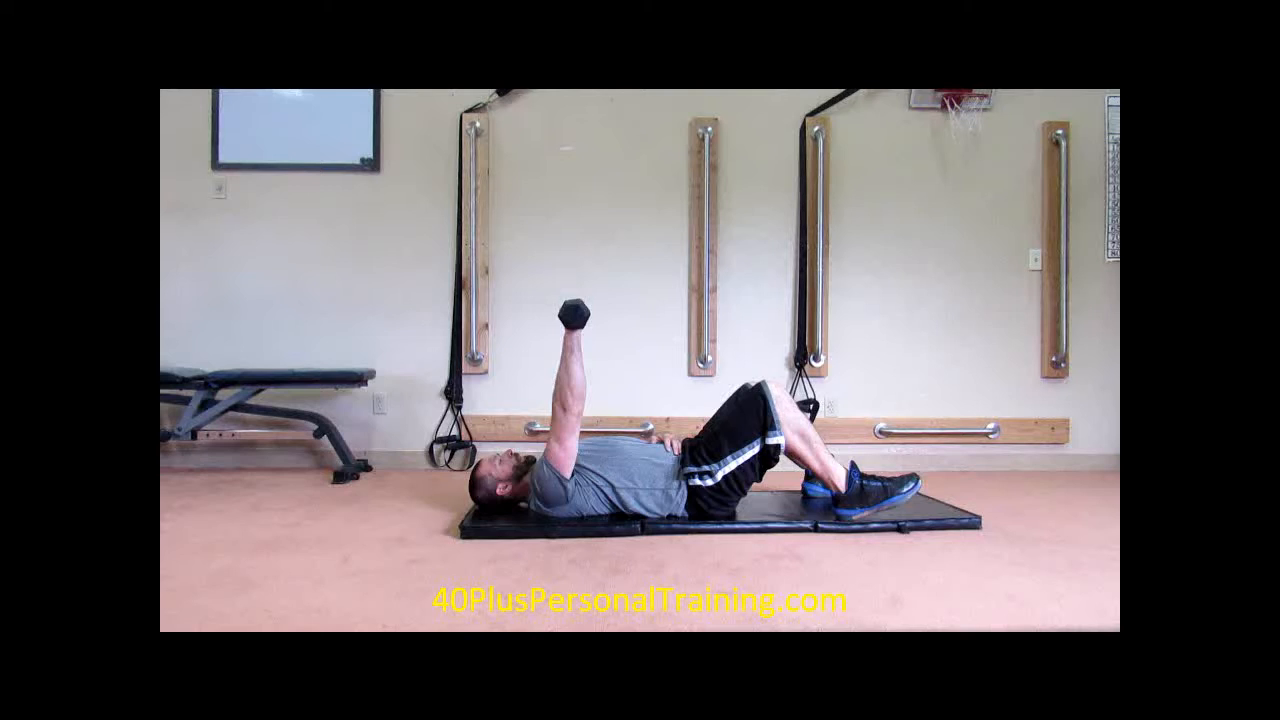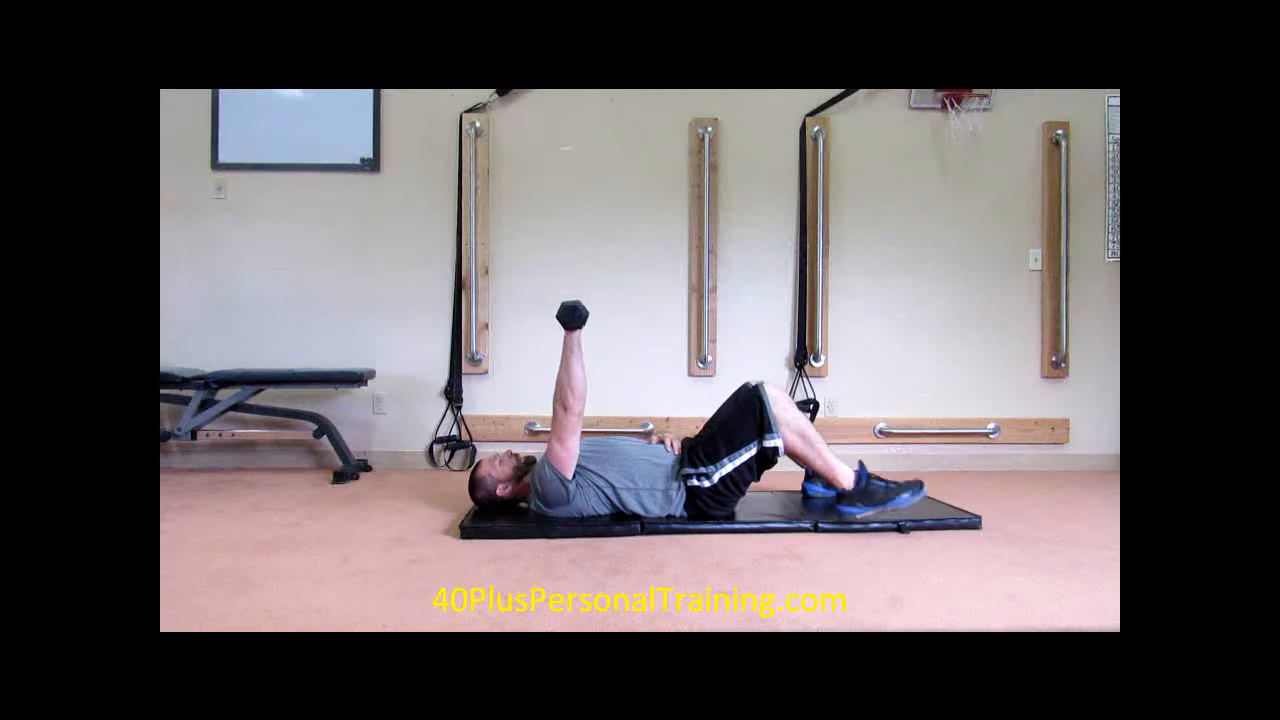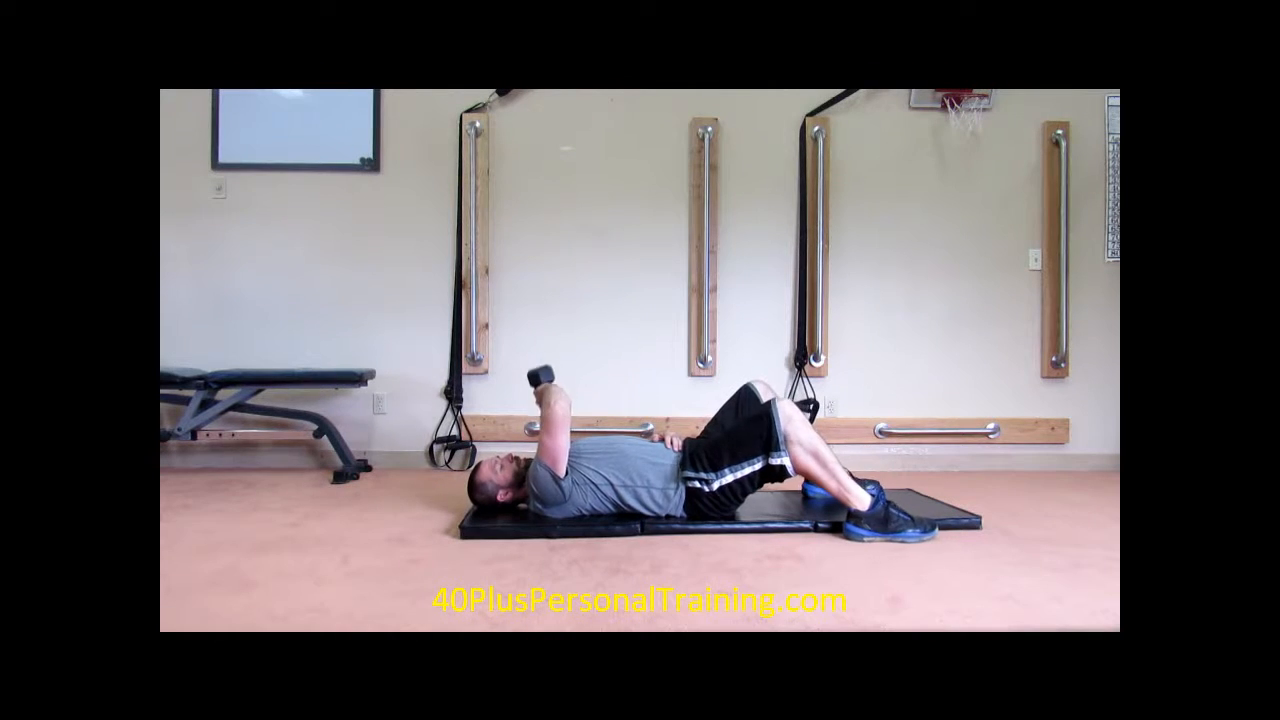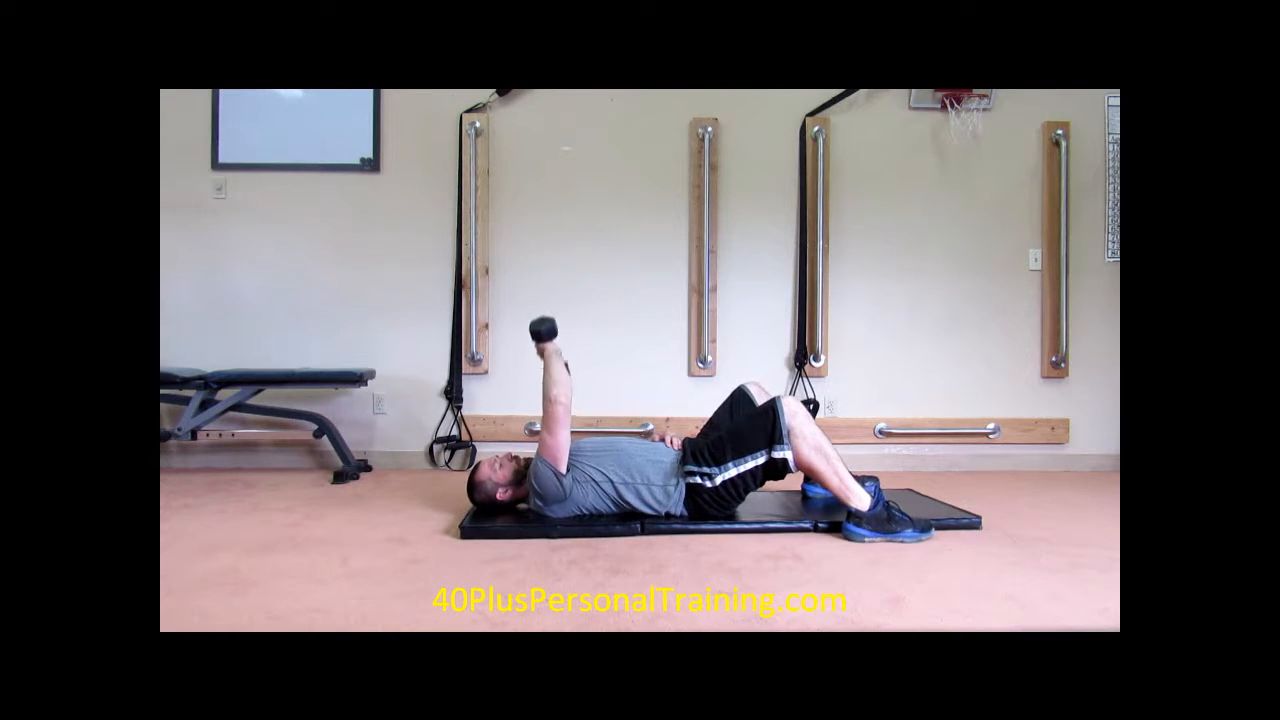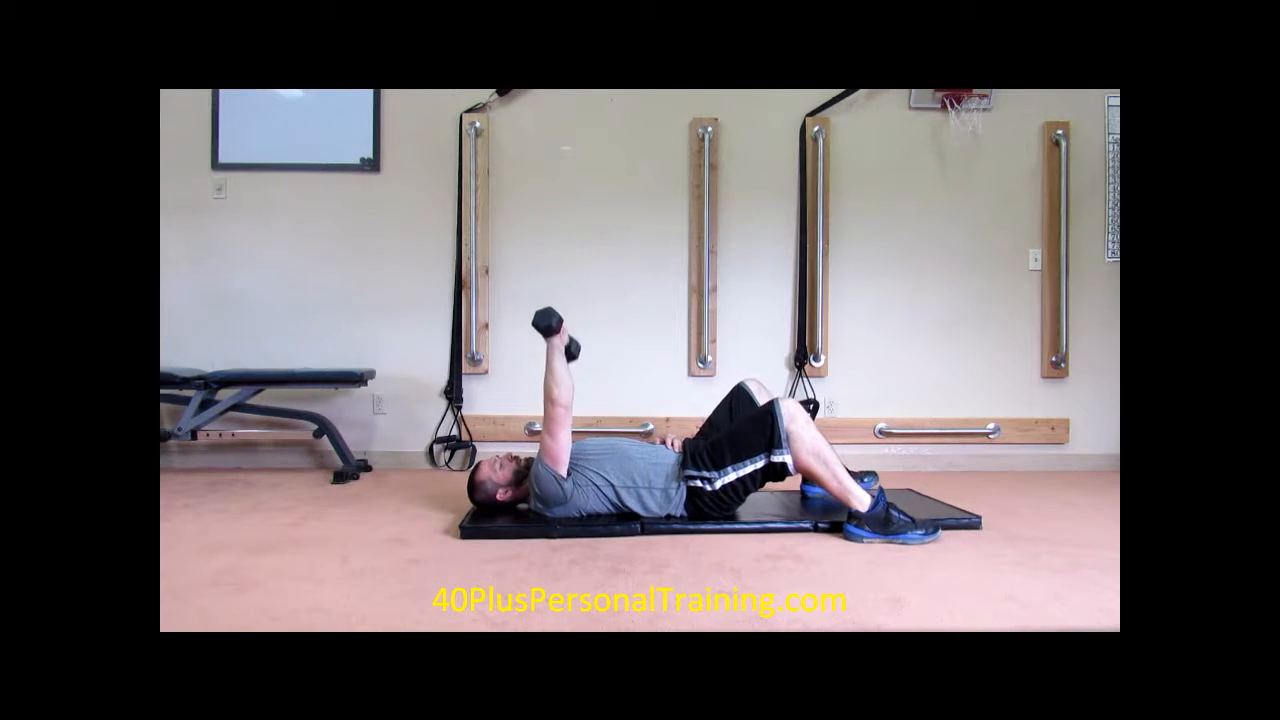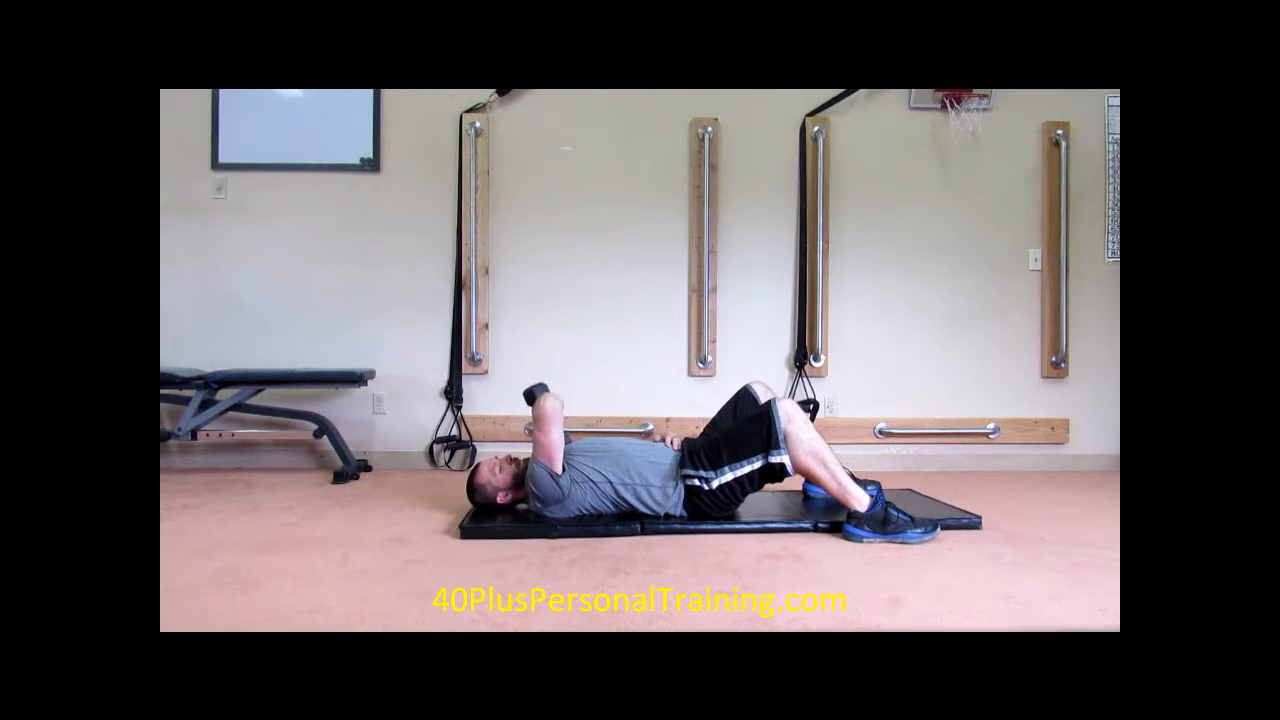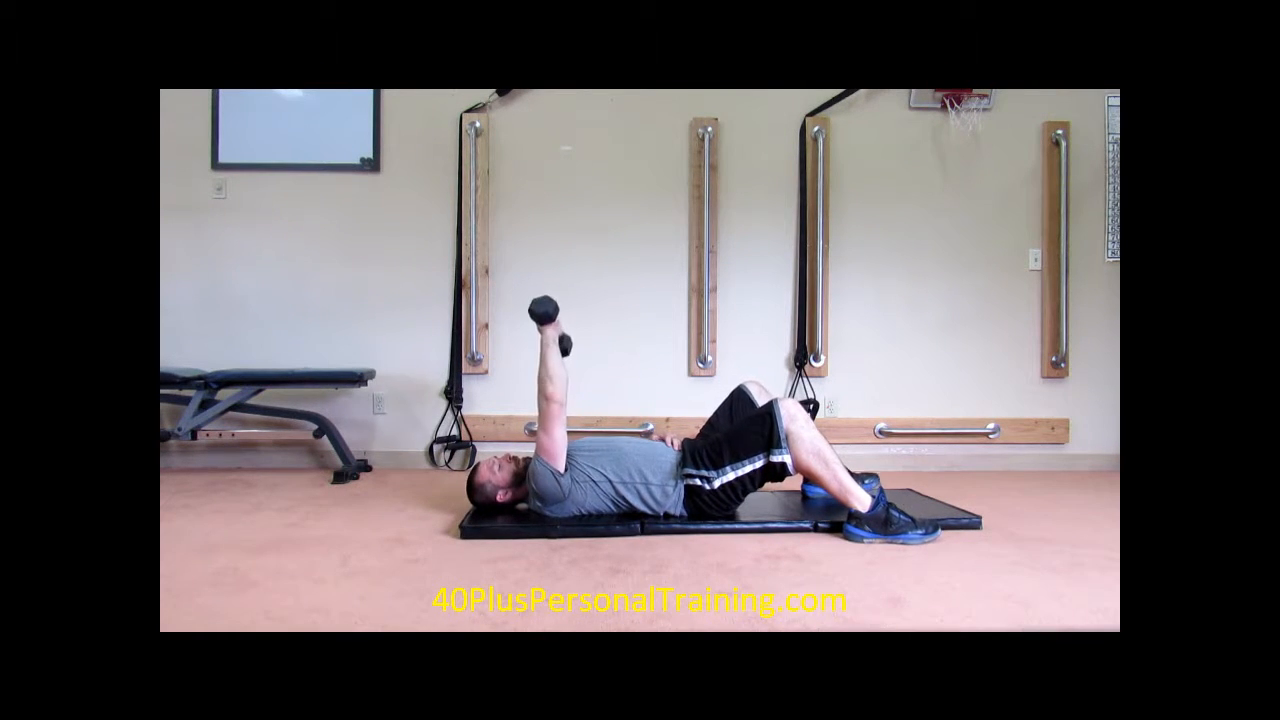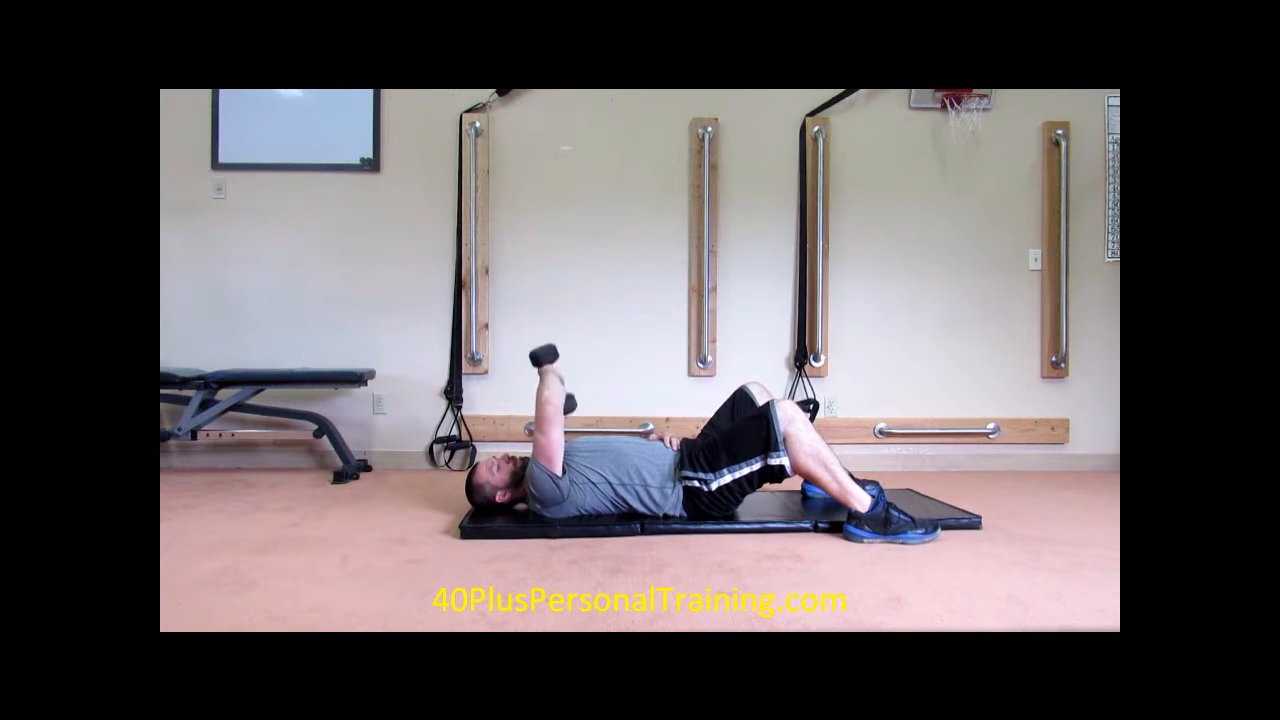
dt=0.5s
person 1, frame 1
left shoulder: (550, 477)
right shoulder: (548, 490)
right elbow: (568, 412)
left wrist: (655, 440)
right wrist: (572, 338)
left hip: (685, 469)
right hip: (695, 492)
left knee: (759, 398)
right knee: (771, 398)
left ankle: (823, 479)
right ankle: (849, 491)
person 1, frame 2
left shoulder: (550, 479)
right shoulder: (549, 493)
right elbow: (569, 414)
left wrist: (655, 441)
right wrist: (572, 339)
left hip: (683, 464)
right hip: (693, 493)
left knee: (755, 396)
right knee: (768, 398)
left ankle: (824, 479)
right ankle: (854, 488)
person 1, frame 3
left shoulder: (553, 474)
right shoulder: (546, 492)
right elbow: (558, 417)
left wrist: (660, 441)
right wrist: (549, 394)
left hip: (686, 463)
right hip: (694, 492)
left knee: (759, 393)
right knee: (783, 415)
left ankle: (830, 482)
right ankle: (866, 511)
person 1, frame 4
left shoulder: (549, 479)
right shoulder: (548, 490)
right elbow: (559, 410)
left wrist: (658, 441)
right wrist: (549, 353)
left hip: (685, 463)
right hip: (694, 490)
left knee: (754, 393)
right knee: (789, 412)
left ankle: (827, 481)
right ankle: (865, 511)
person 1, frame 5
left shoulder: (552, 477)
right shoulder: (548, 493)
right elbow: (558, 412)
left wrist: (662, 446)
right wrist: (555, 348)
left hip: (685, 467)
right hip: (694, 491)
left knee: (755, 392)
right knee: (787, 413)
left ankle: (827, 481)
right ankle: (867, 514)
person 1, frame 6
left shoulder: (551, 473)
right shoulder: (546, 492)
right elbow: (548, 420)
left wrist: (657, 443)
right wrist: (543, 398)
left hip: (686, 462)
right hip: (692, 490)
left knee: (759, 393)
right knee: (785, 415)
left ankle: (835, 483)
right ankle: (866, 513)
person 1, frame 7
left shoulder: (552, 474)
right shoulder: (546, 489)
right elbow: (554, 404)
left wrist: (655, 442)
right wrist: (548, 338)
left hip: (686, 463)
right hip: (693, 489)
left knee: (751, 391)
right knee: (788, 414)
left ankle: (833, 480)
right ankle: (866, 513)
person 1, frame 8
left shoulder: (551, 470)
right shoulder: (544, 491)
right elbow: (549, 411)
left wrist: (655, 441)
right wrist: (550, 373)
left hip: (683, 461)
right hip: (690, 489)
left knee: (756, 394)
right knee: (785, 415)
left ankle: (834, 483)
right ankle: (866, 512)
